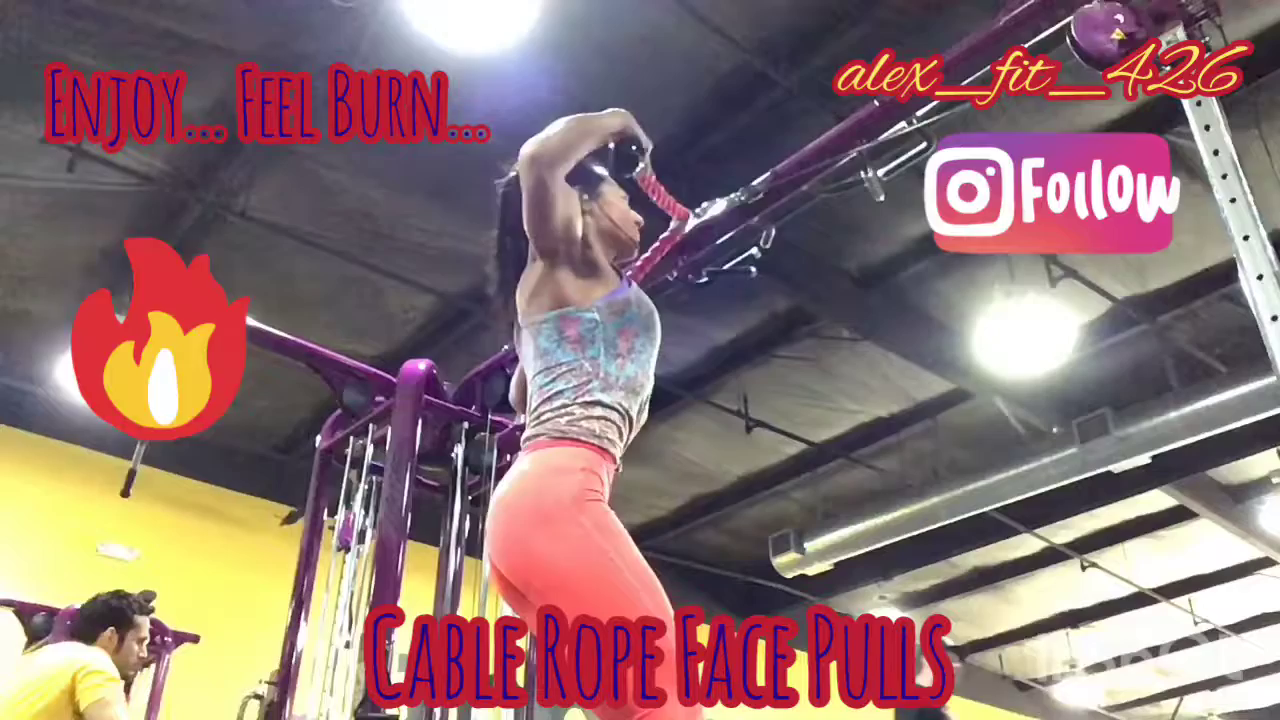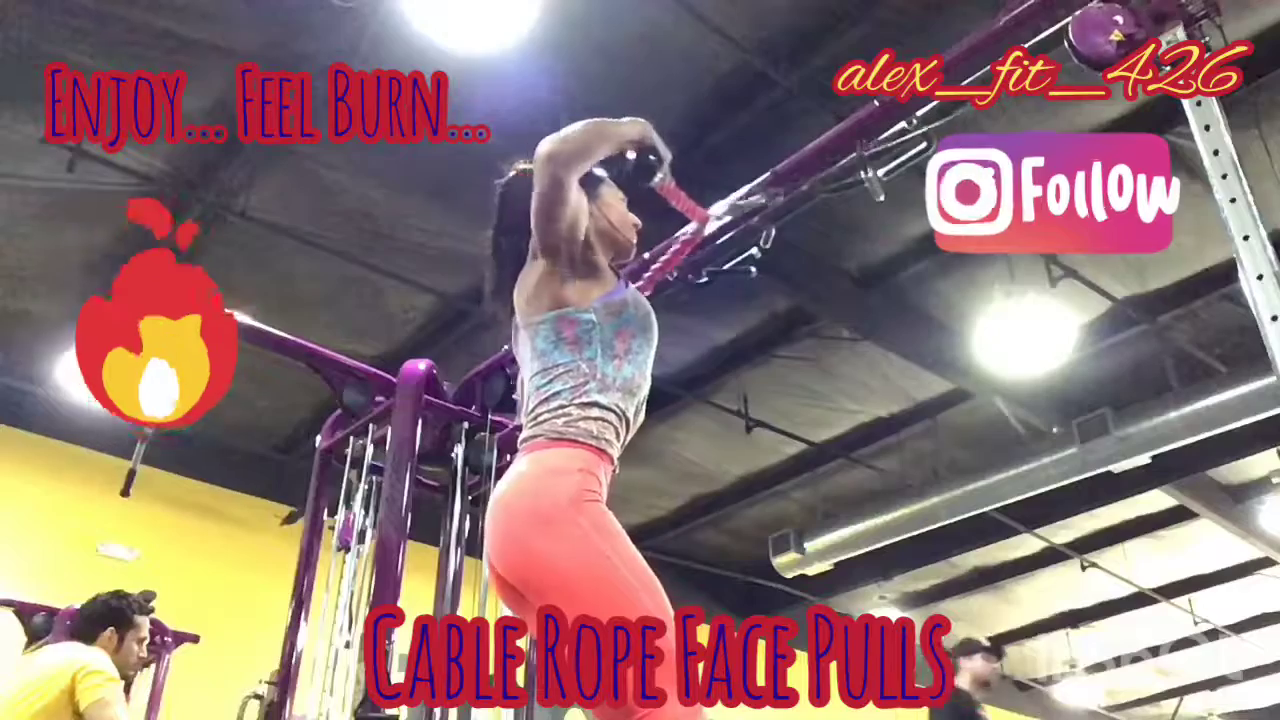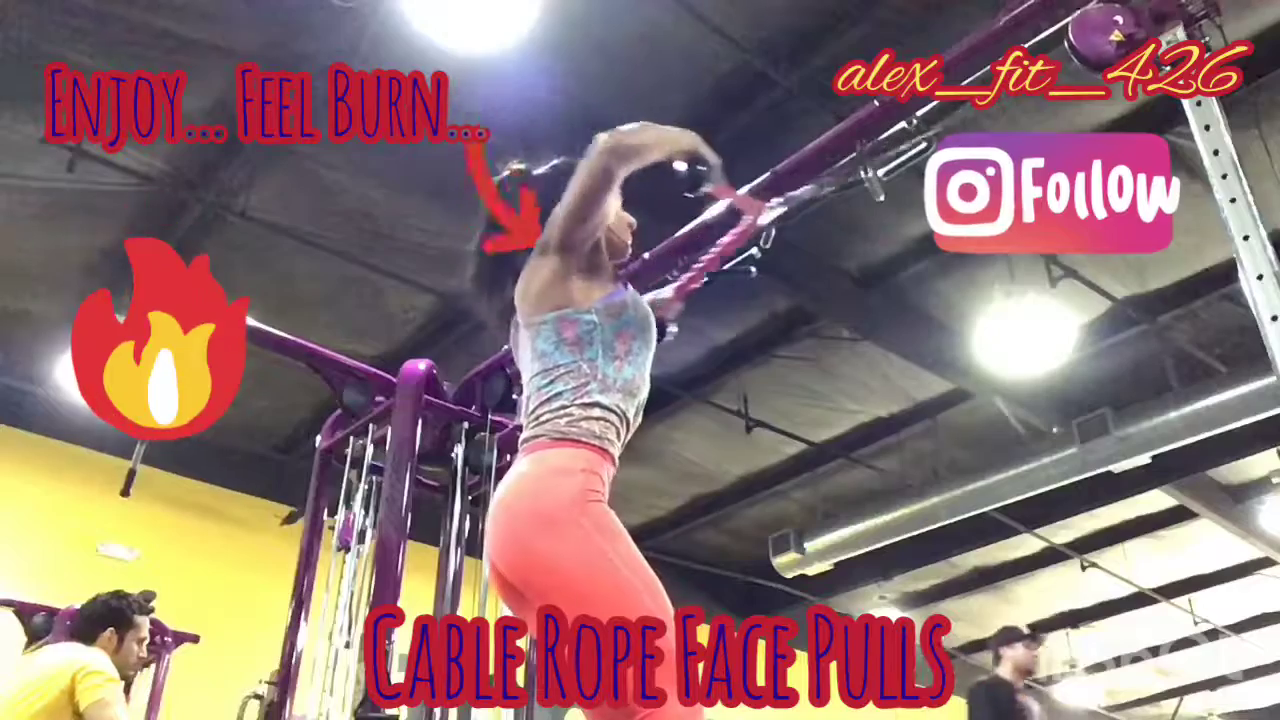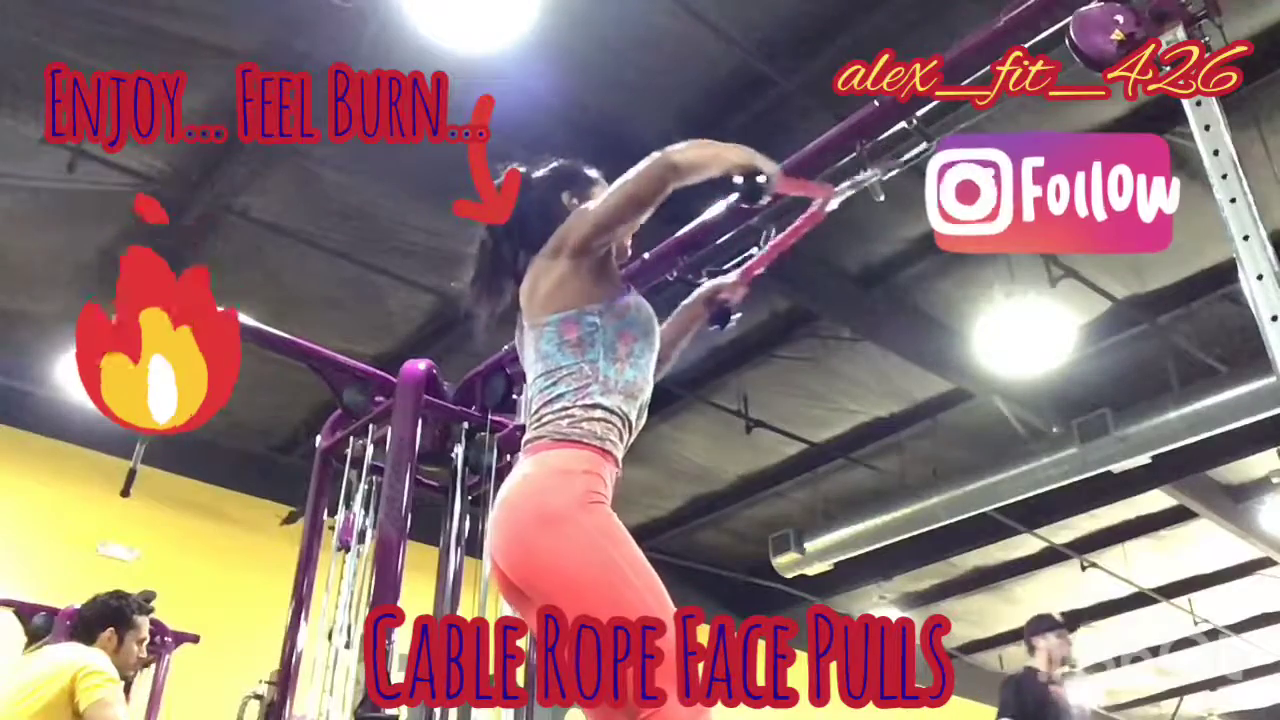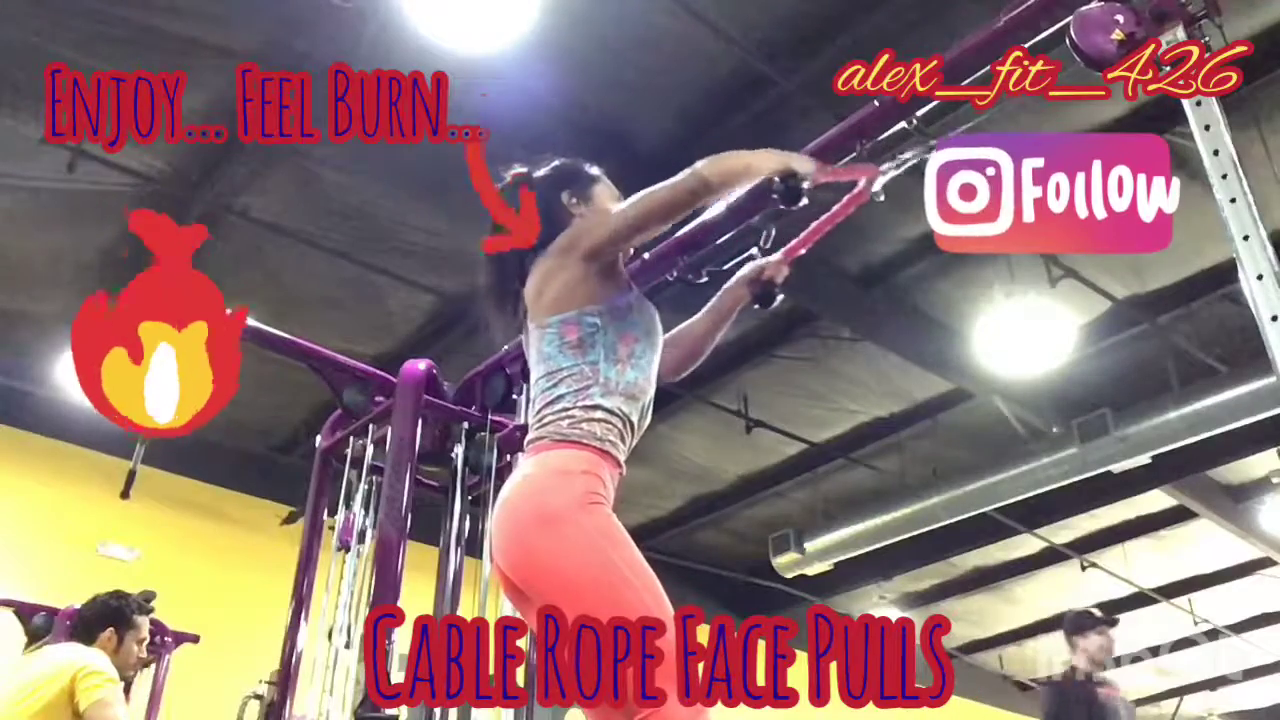
dt=0.2s
person 1, frame 1
left shoulder: (560, 291)
right shoulder: (565, 255)
right elbow: (538, 158)
right wrist: (615, 123)
left hip: (536, 507)
right hip: (555, 496)
person 1, frame 2
left shoulder: (552, 289)
right shoulder: (563, 253)
right elbow: (556, 154)
left wrist: (618, 314)
right wrist: (636, 132)
left hip: (534, 508)
right hip: (554, 497)
person 1, frame 3
left shoulder: (544, 291)
right shoulder: (564, 251)
right elbow: (613, 149)
left wrist: (640, 315)
right wrist: (690, 143)
left hip: (530, 508)
right hip: (555, 497)
person 1, frame 4
left shoulder: (552, 295)
right shoulder: (570, 251)
left elbow: (631, 370)
right elbow: (668, 165)
left wrist: (699, 305)
right wrist: (744, 158)
left hip: (535, 509)
right hip: (557, 498)
person 1, frame 5
left shoulder: (561, 291)
right shoulder: (574, 251)
left elbow: (666, 361)
right elbow: (700, 181)
left wrist: (742, 287)
right wrist: (781, 161)
left hip: (541, 507)
right hip: (557, 499)
